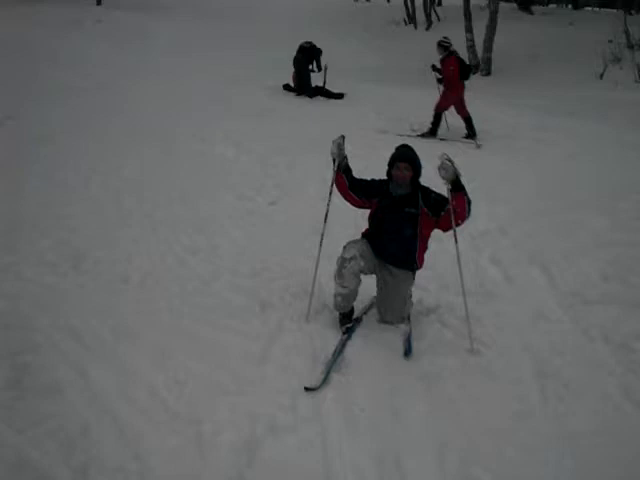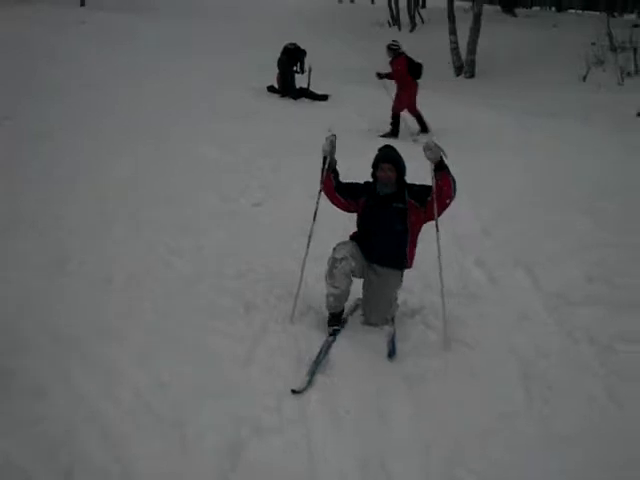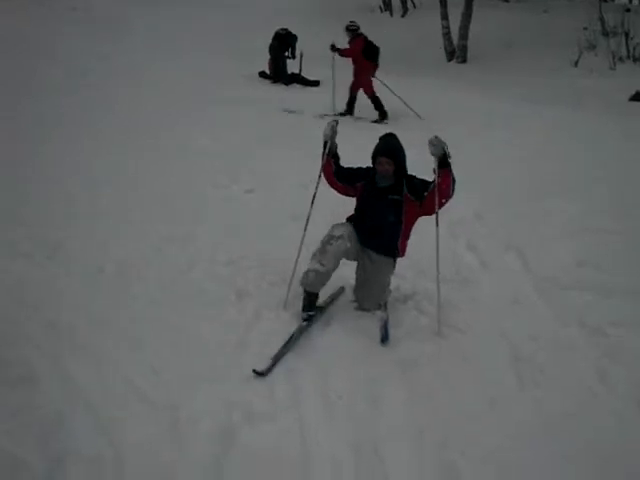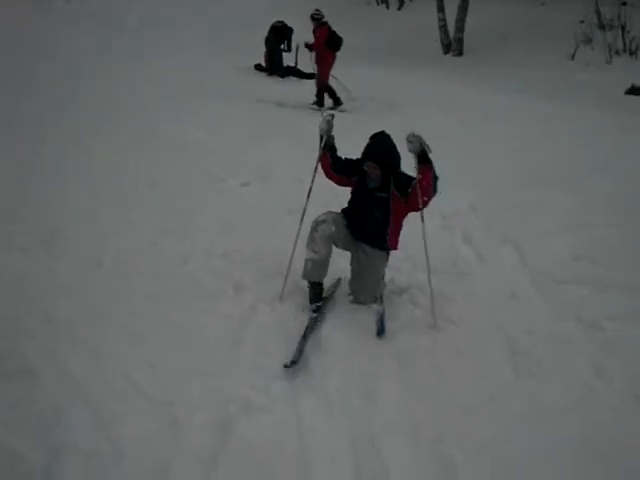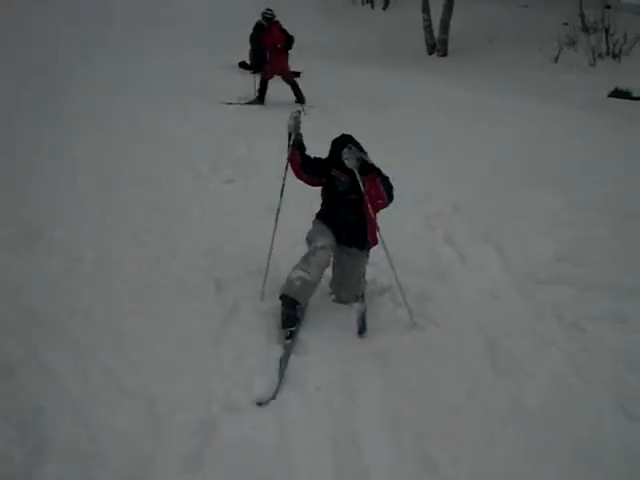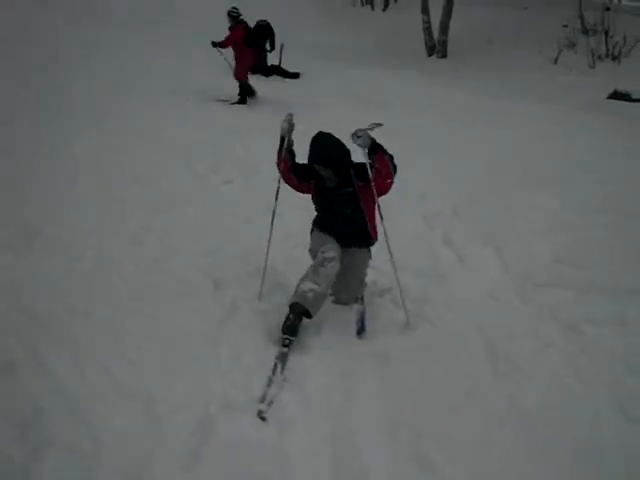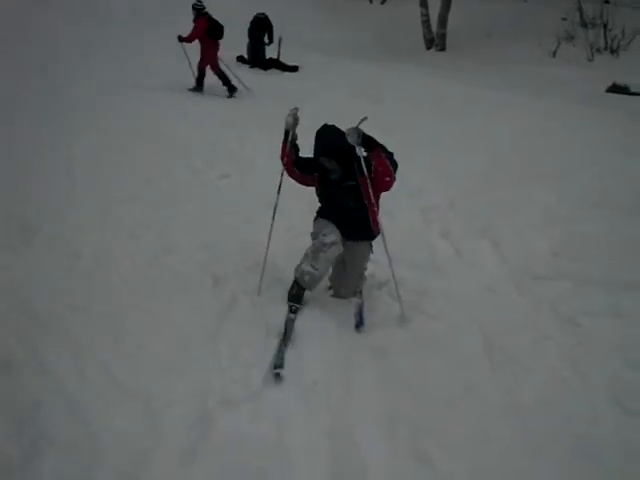
dt=0.4s
person 1, frame 1
left shoulder: (426, 200)
right shoulder: (379, 190)
left elbow: (458, 214)
right elbow: (351, 189)
left wrist: (453, 182)
right wrist: (341, 165)
left hip: (401, 266)
right hip: (372, 251)
left knee: (391, 318)
right knee: (351, 256)
left ankle: (397, 306)
right ankle: (345, 309)
person 1, frame 2
left shoulder: (413, 197)
right shoulder: (365, 192)
left elbow: (444, 196)
right elbow: (336, 193)
left wrist: (438, 165)
right wrist: (330, 165)
left hip: (389, 268)
right hip: (361, 255)
left knee: (376, 319)
right knee: (342, 257)
left ankle: (382, 308)
right ankle: (335, 310)
person 1, frame 3
left shoulder: (411, 189)
right shoulder: (365, 178)
left elbow: (441, 194)
right elbow: (337, 177)
left wrist: (441, 162)
right wrist: (330, 148)
left hip: (382, 254)
right hip: (356, 237)
left knee: (368, 305)
right knee: (338, 237)
left ankle: (375, 293)
right ankle: (311, 290)
person 1, frame 4
left shoulder: (400, 184)
right shoulder: (360, 171)
left elbow: (425, 192)
right elbow: (335, 169)
left wrist: (421, 156)
right wrist: (327, 141)
left hip: (375, 246)
right hip: (348, 228)
left knee: (363, 298)
right knee: (324, 225)
left ankle: (370, 286)
right ankle: (315, 282)
person 1, frame 5
left shoulder: (367, 179)
right shoulder: (327, 172)
left elbow: (384, 197)
right elbow: (301, 165)
left wrist: (362, 167)
right wrist: (295, 138)
left hip: (355, 244)
right hip: (326, 228)
left knee: (346, 296)
right knee: (321, 250)
right ankle: (291, 301)
person 1, frame 6
left shoulder: (360, 176)
right shoulder: (315, 177)
left elbow: (386, 176)
right elbow: (289, 173)
left wrist: (372, 147)
right wrist: (286, 141)
left hip: (356, 243)
right hip: (325, 234)
left knee: (346, 298)
right knee: (329, 259)
left ankle: (351, 290)
right ankle: (299, 309)
person 1, frame 7
left shoulder: (364, 170)
right shoulder: (320, 170)
left elbow: (388, 173)
right elbow: (293, 166)
left wrist: (367, 143)
right wrist: (290, 134)
left hip: (358, 238)
right hip: (329, 224)
left knee: (344, 292)
right knee: (328, 243)
left ankle: (350, 283)
right ankle: (301, 283)
